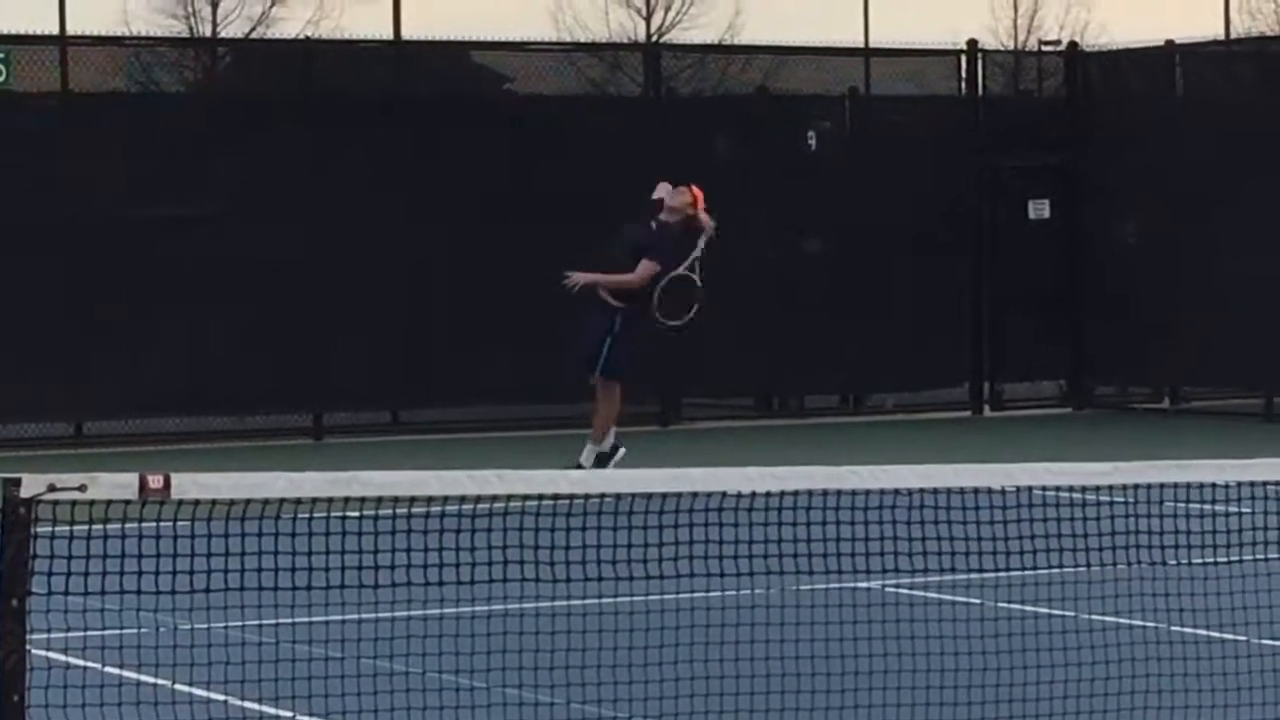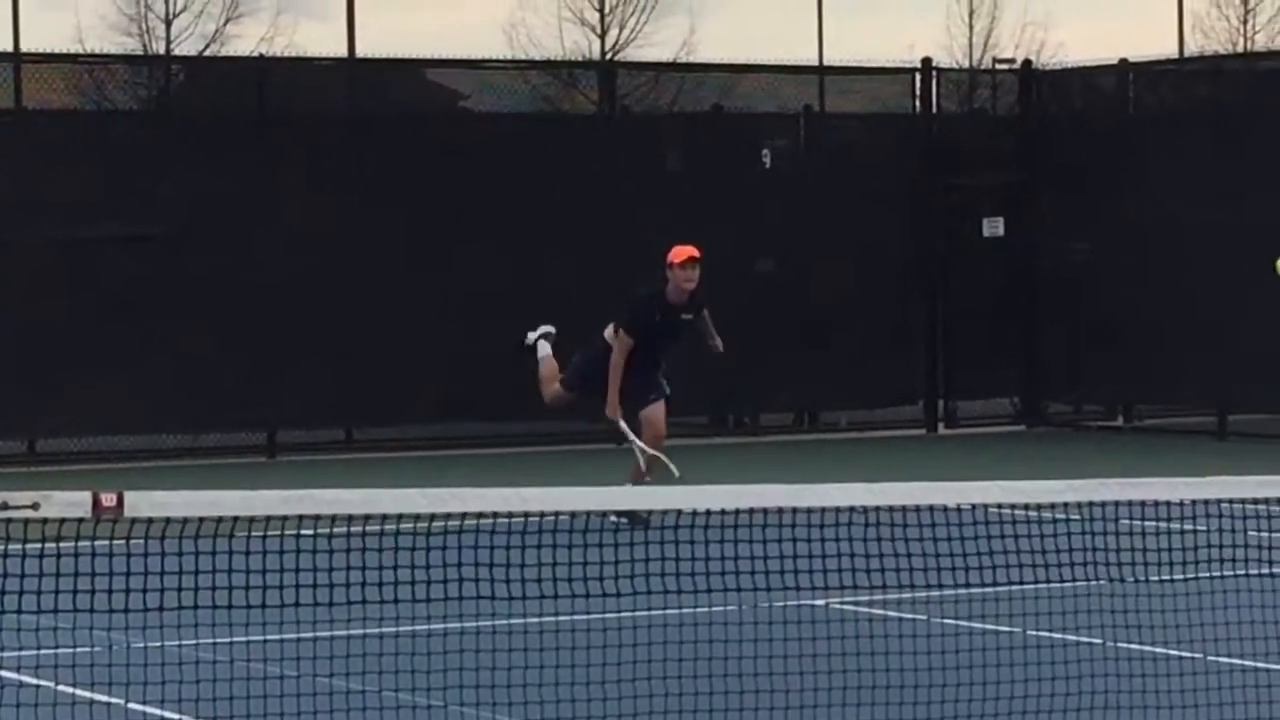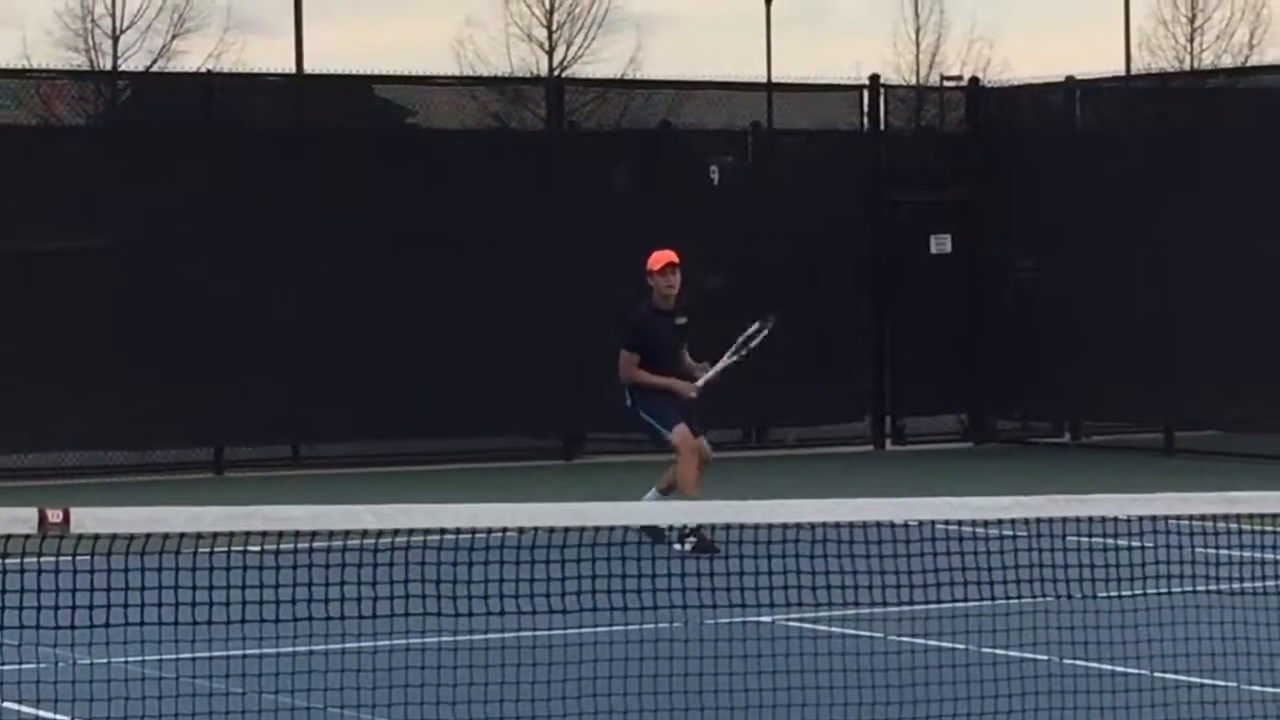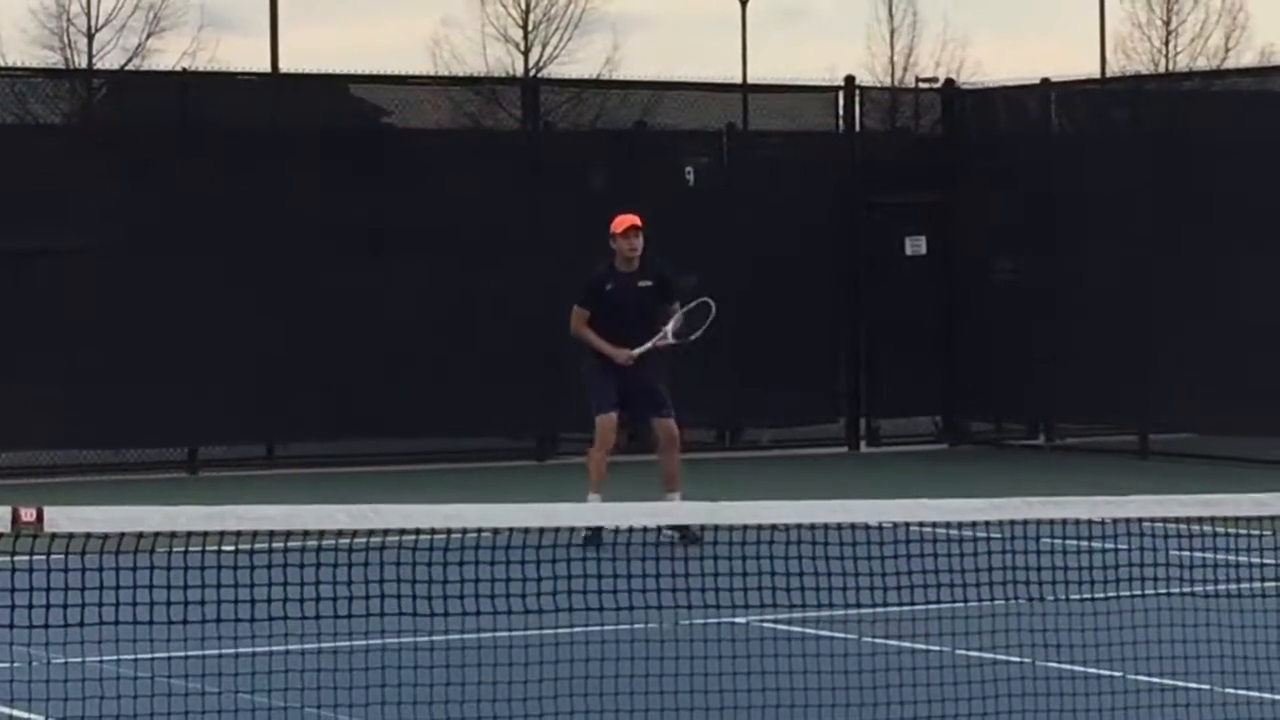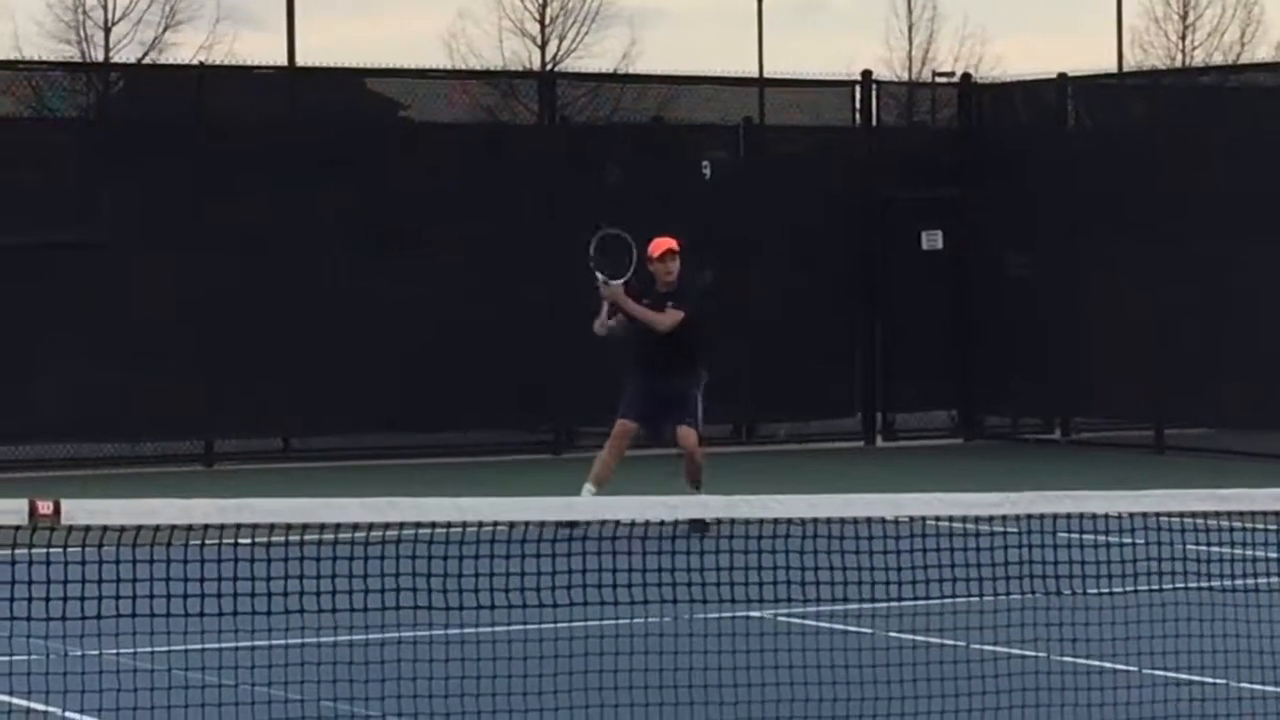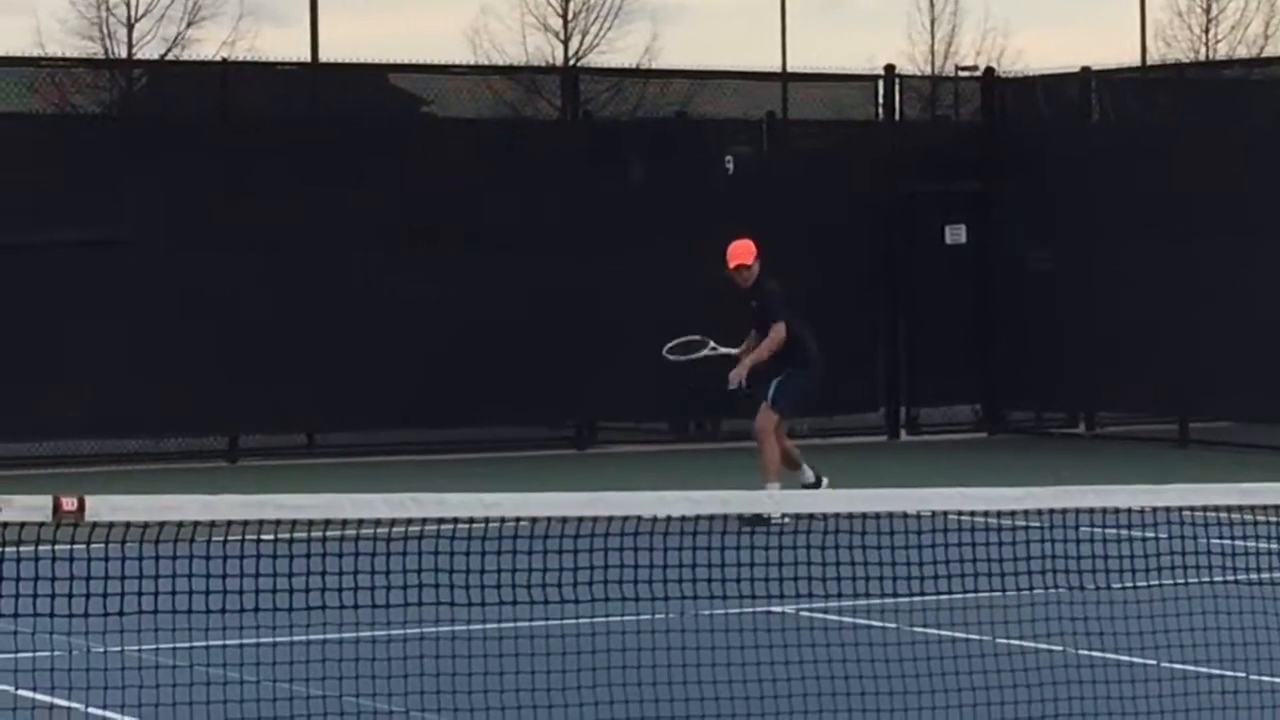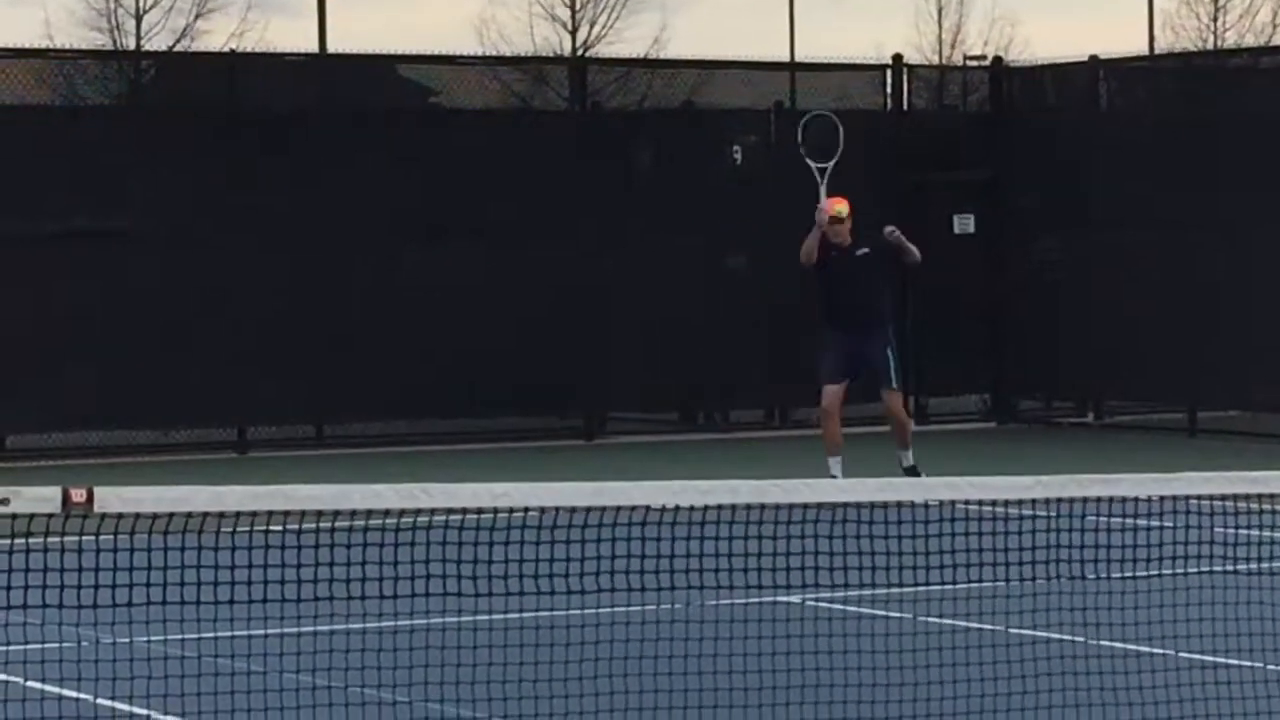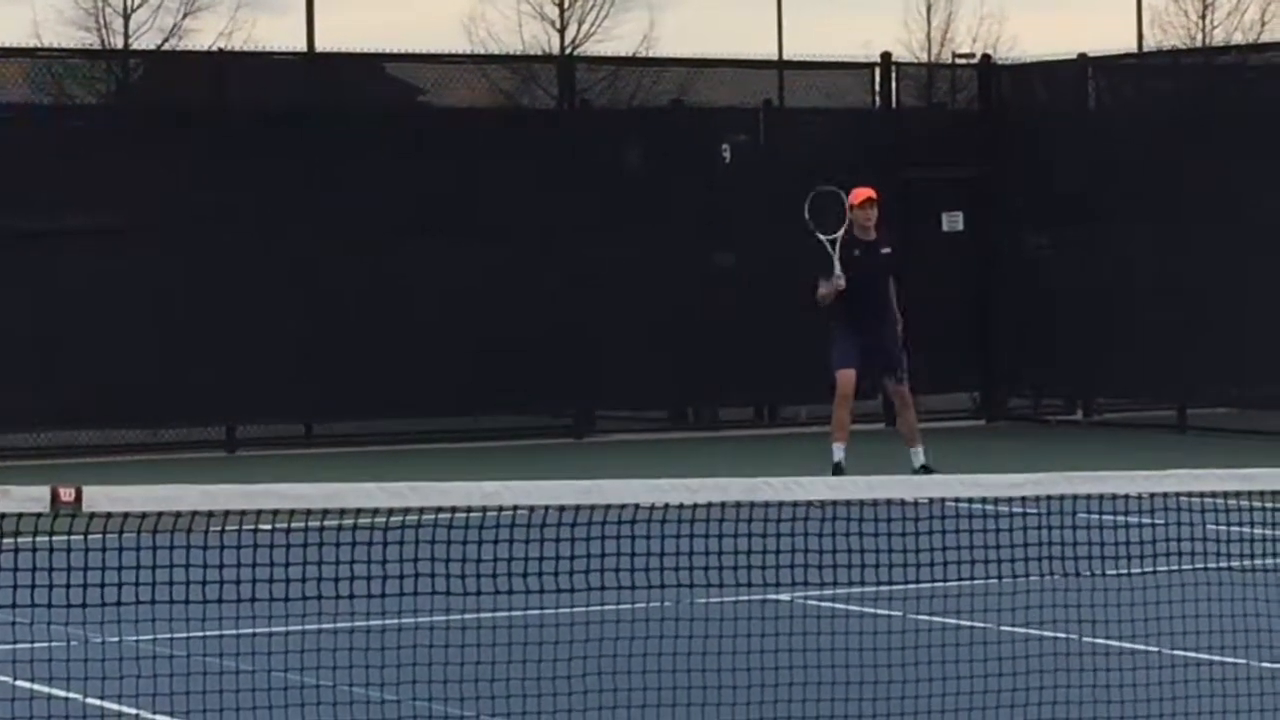
dt=0.4s
person 1, frame 1
left shoulder: (670, 239)
right shoulder: (661, 224)
left elbow: (637, 280)
right elbow: (663, 189)
left wrist: (592, 278)
left hip: (619, 312)
right hip: (606, 307)
left knee: (606, 385)
right knee: (605, 384)
left ankle: (590, 457)
right ankle: (609, 445)
person 1, frame 2
left shoulder: (694, 299)
right shoulder: (645, 306)
right elbow: (620, 351)
left wrist: (713, 336)
right wrist: (611, 399)
left hip: (647, 368)
right hip: (611, 354)
left knee: (656, 433)
right knee: (552, 395)
right ankle: (544, 341)
person 1, frame 3
left shoulder: (682, 312)
right shoulder: (641, 318)
right elbow: (626, 371)
left wrist: (696, 368)
right wrist: (674, 384)
left hip: (672, 395)
right hip: (645, 396)
left knee: (702, 456)
right knee: (688, 446)
right ankle: (688, 530)
person 1, frame 4
left shoulder: (657, 277)
right shoulder: (599, 280)
left elbow: (675, 313)
right elbow: (577, 326)
right wrist: (611, 351)
left hip: (644, 367)
right hip: (605, 367)
left knee: (669, 436)
right knee: (605, 436)
person 1, frame 5
left shoulder: (685, 296)
right shoulder: (649, 294)
left elbow: (664, 325)
right elbow: (622, 324)
left wrist: (628, 304)
right wrist: (604, 325)
left hip: (682, 380)
right hip: (645, 378)
left knee: (689, 444)
right knee: (619, 436)
person 1, frame 6
left shoulder: (767, 291)
right shoulder: (754, 292)
left elbow: (778, 335)
left wrist: (746, 364)
right wrist: (742, 350)
left hip: (797, 365)
right hip: (785, 366)
left knee: (763, 428)
right knee: (771, 433)
right ankle: (813, 479)
person 1, frame 7
left shoulder: (872, 245)
right shoulder: (822, 254)
left elbow: (915, 259)
right elbow: (805, 258)
left wrist: (900, 242)
right wrist: (818, 224)
left hip: (875, 336)
right hip: (838, 339)
left knee: (894, 406)
right knee: (829, 405)
left ankle: (908, 464)
right ankle: (834, 475)
person 1, frame 8
left shoulder: (886, 245)
right shoulder: (843, 248)
right elbow: (821, 295)
left wrist: (898, 320)
right wrist: (832, 288)
left hip: (882, 329)
right hip: (848, 329)
left knee: (902, 395)
right knee: (845, 387)
left ankle: (919, 463)
right ankle: (838, 463)
